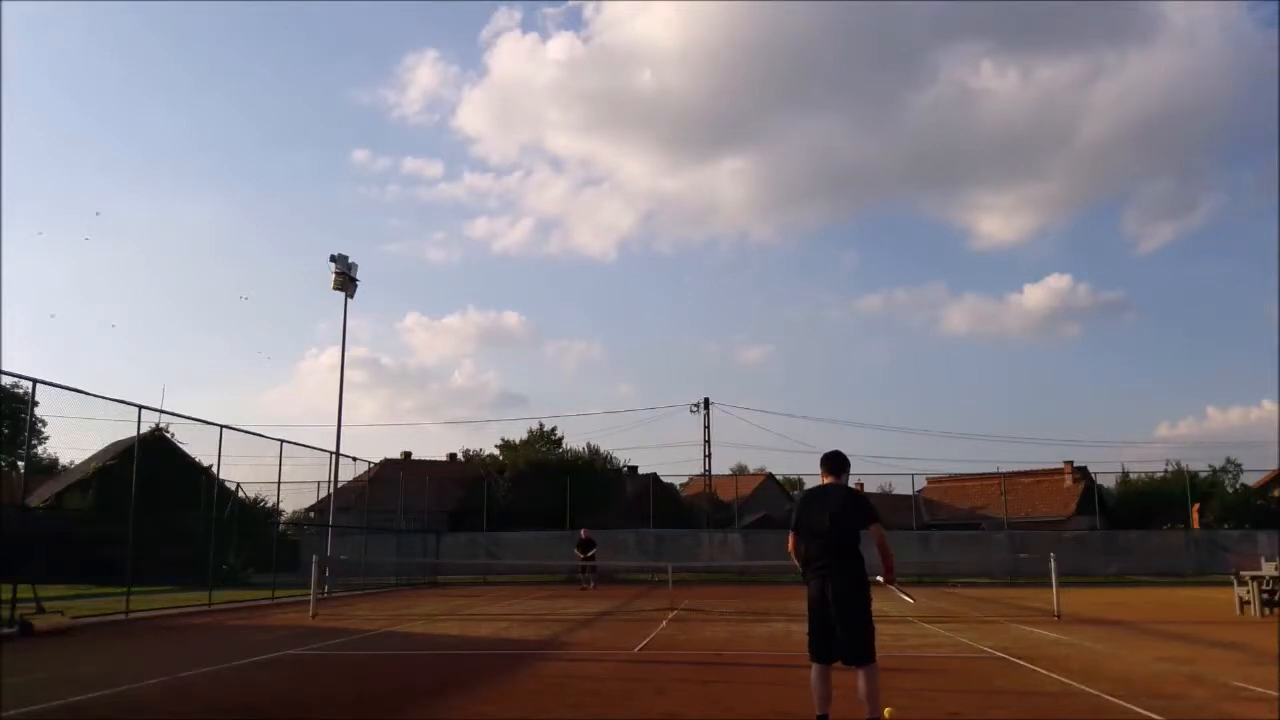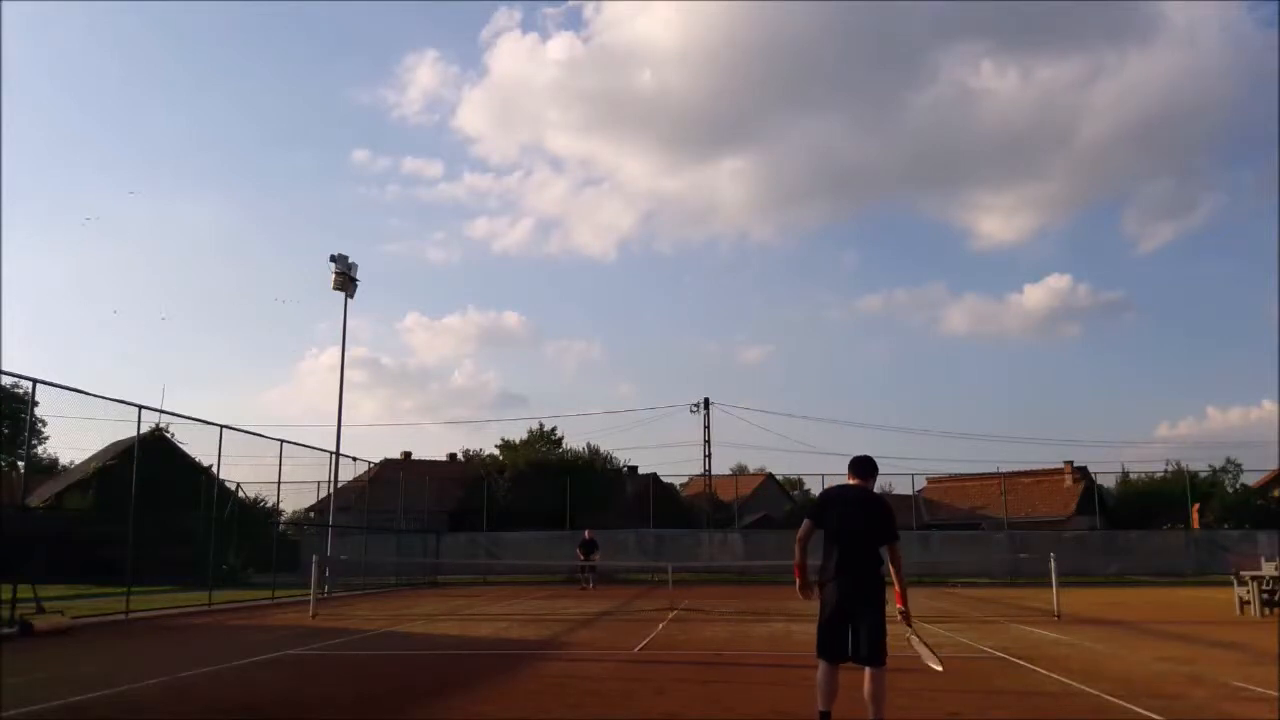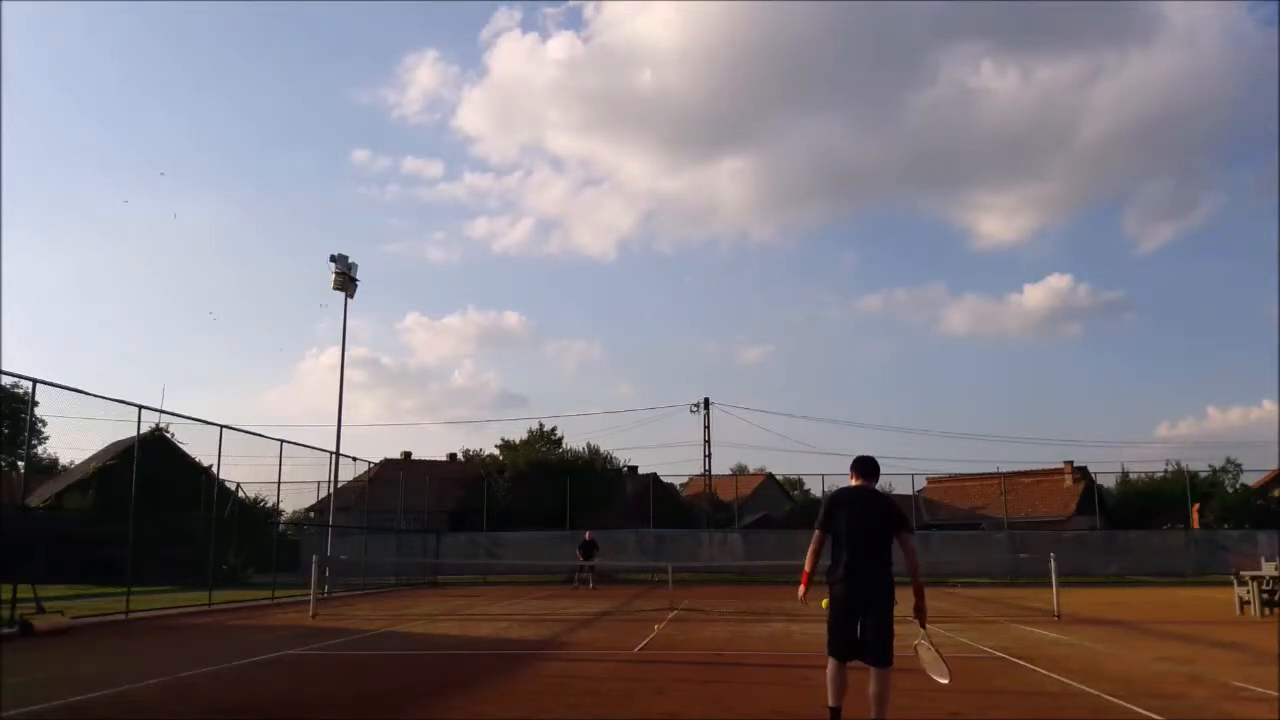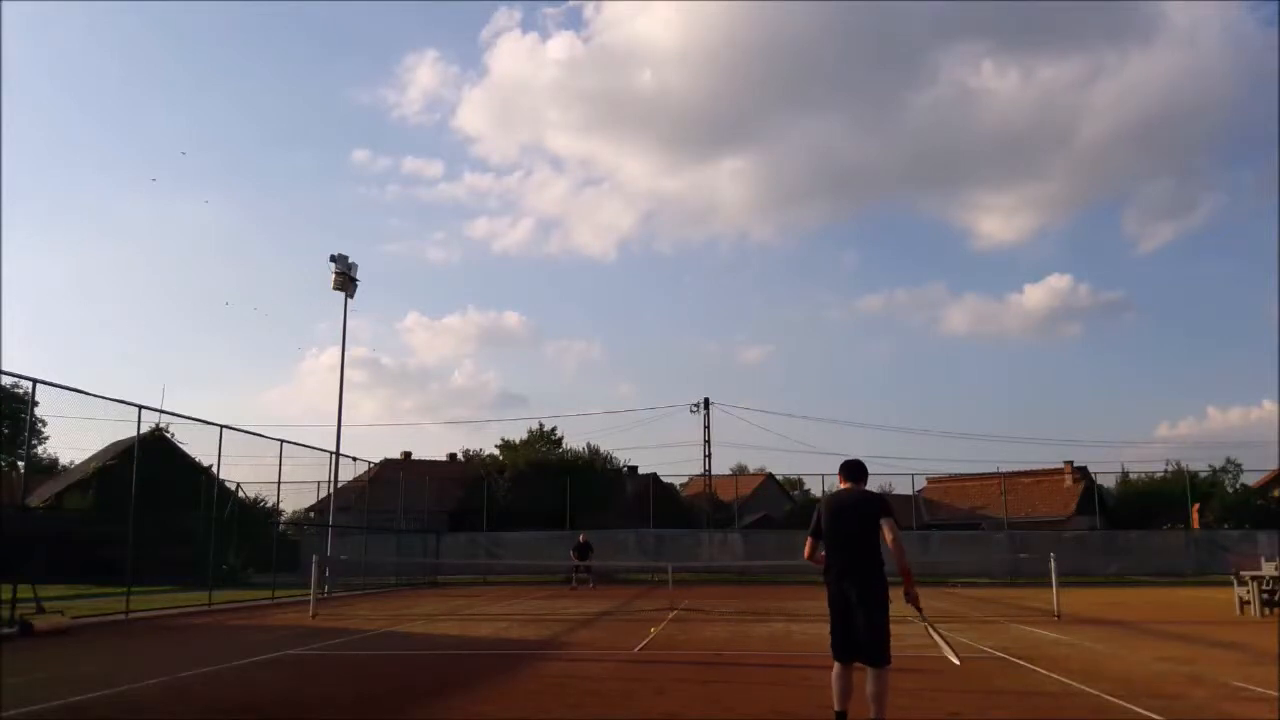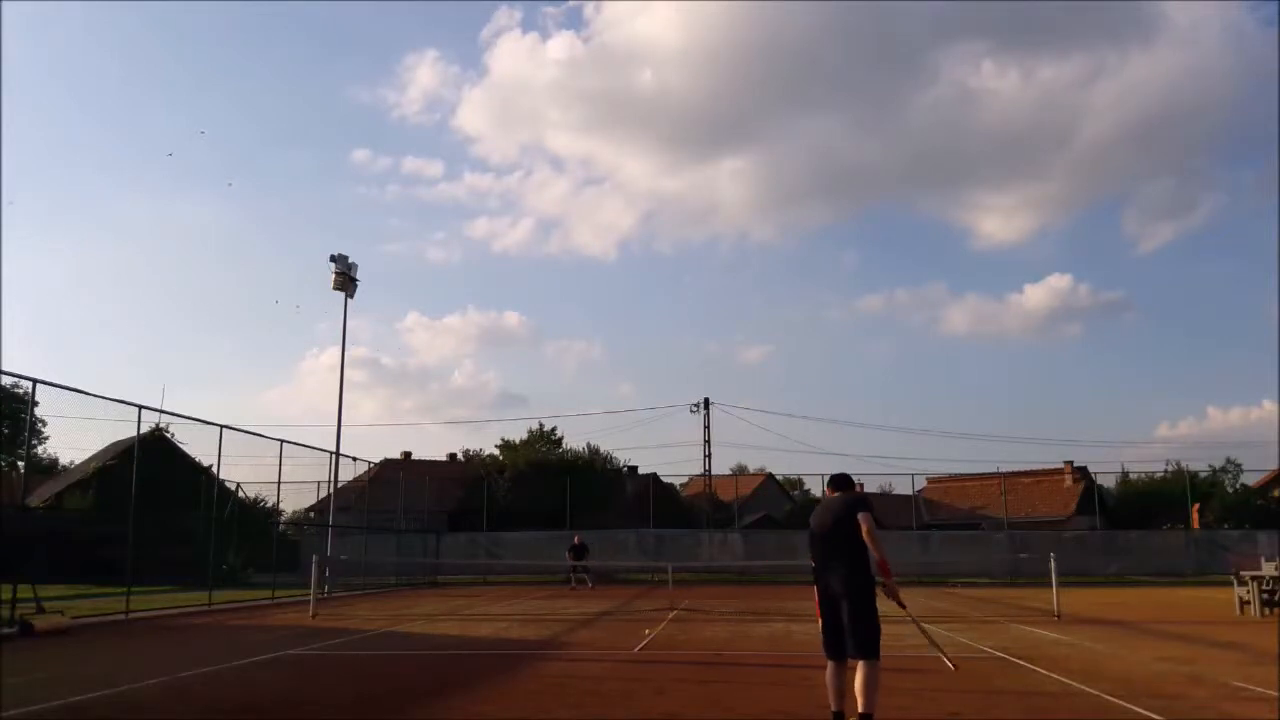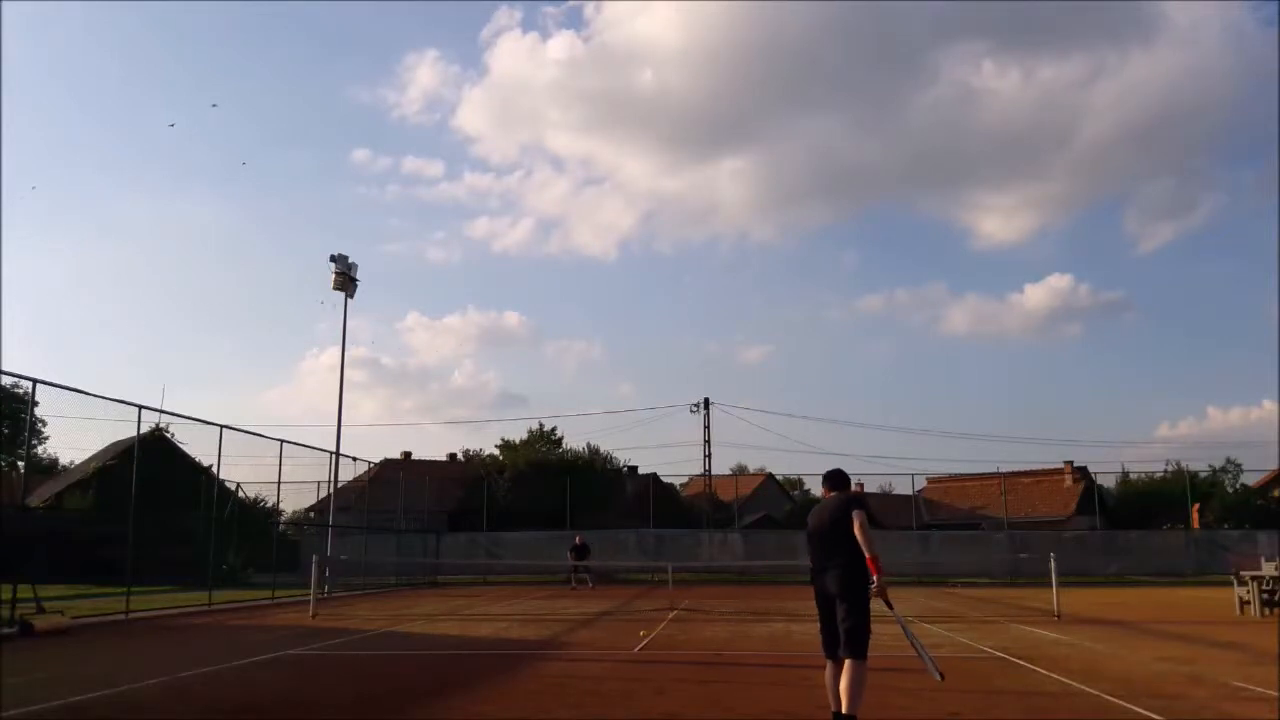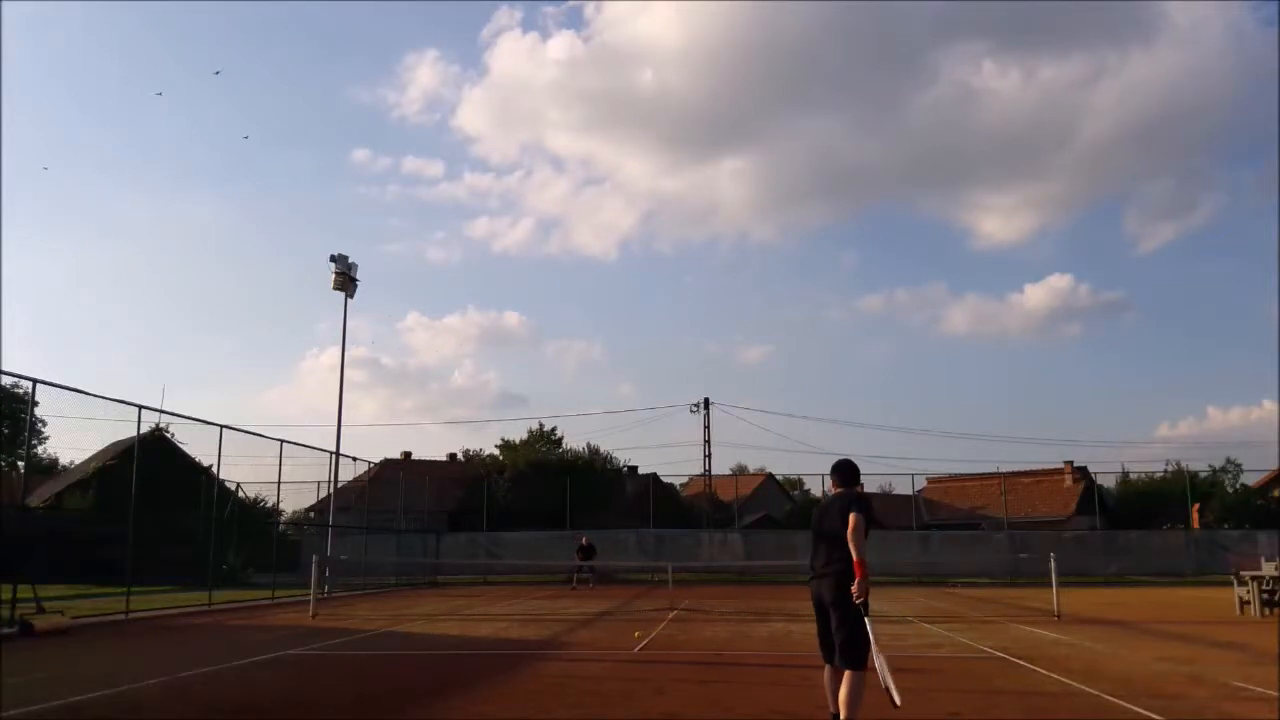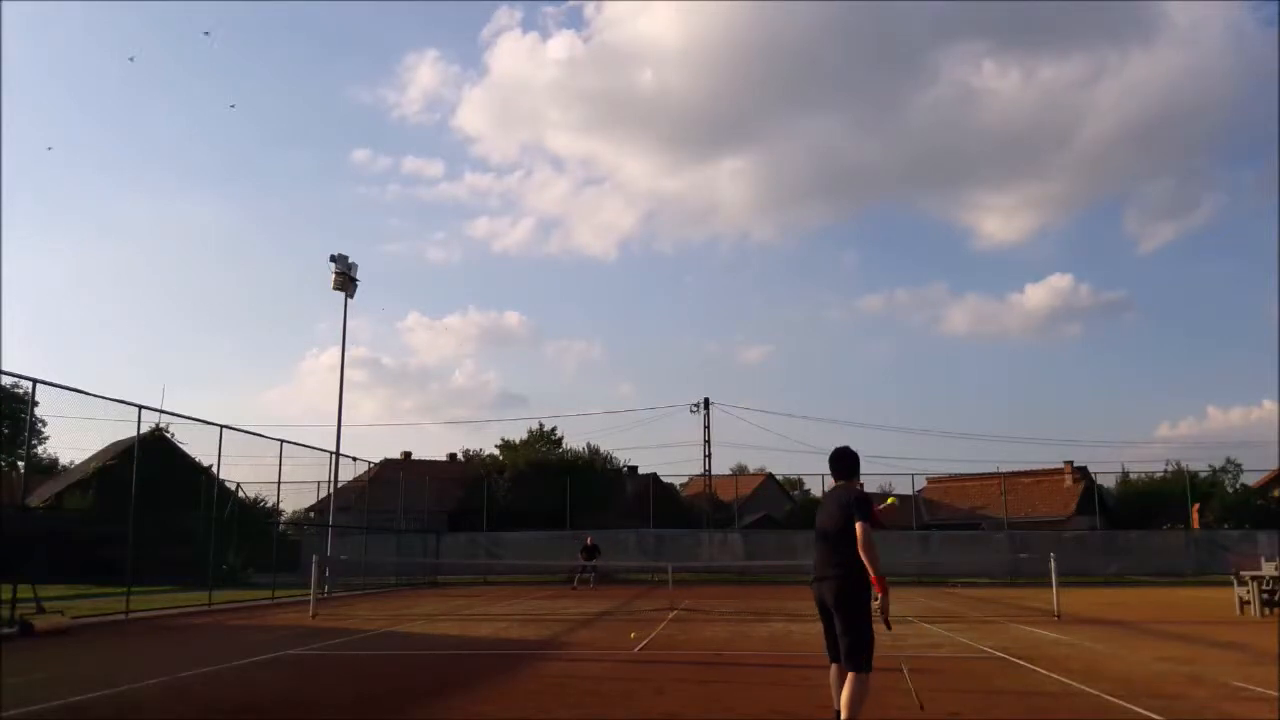
dt=0.3s
person 1, frame 1
left shoulder: (805, 500)
right shoulder: (854, 497)
left elbow: (793, 548)
right elbow: (880, 539)
right wrist: (889, 570)
left hip: (816, 583)
right hip: (850, 582)
left knee: (821, 661)
right knee: (864, 661)
person 1, frame 2
left shoulder: (828, 496)
right shoulder: (882, 506)
left elbow: (802, 538)
right elbow: (895, 560)
left wrist: (800, 574)
right wrist: (902, 602)
left hip: (833, 583)
right hip: (869, 585)
left knee: (828, 659)
right knee: (874, 662)
person 1, frame 3
left shoulder: (834, 499)
right shoulder: (889, 505)
left elbow: (816, 546)
right elbow: (910, 553)
left wrist: (805, 581)
right wrist: (919, 596)
left hip: (842, 584)
right hip: (878, 586)
left knee: (837, 657)
right knee: (880, 663)
person 1, frame 4
left shoulder: (826, 503)
right shoulder: (875, 500)
left elbow: (809, 553)
right elbow: (893, 538)
right wrist: (908, 582)
left hip: (837, 586)
right hip: (869, 583)
left knee: (842, 660)
right knee: (877, 662)
person 1, frame 5
left shoulder: (817, 512)
right shoulder: (857, 499)
right elbow: (867, 530)
left wrist: (820, 611)
right wrist: (886, 573)
left hip: (825, 583)
right hip: (854, 579)
left knee: (835, 658)
right knee: (866, 657)
person 1, frame 6
left shoulder: (814, 514)
right shoulder: (854, 499)
right elbow: (860, 526)
right wrist: (875, 569)
left hip: (822, 584)
right hip: (850, 579)
left knee: (834, 658)
right knee: (855, 658)
person 1, frame 7
left shoulder: (821, 508)
right shoulder: (857, 499)
right elbow: (854, 529)
right wrist: (861, 573)
left hip: (819, 585)
right hip: (844, 584)
left knee: (833, 661)
right knee: (854, 665)
person 1, frame 8
left shoulder: (827, 499)
right shoulder: (859, 498)
right elbow: (864, 541)
right wrist: (881, 587)
left hip: (821, 586)
right hip: (847, 587)
left knee: (840, 661)
right knee: (858, 668)
